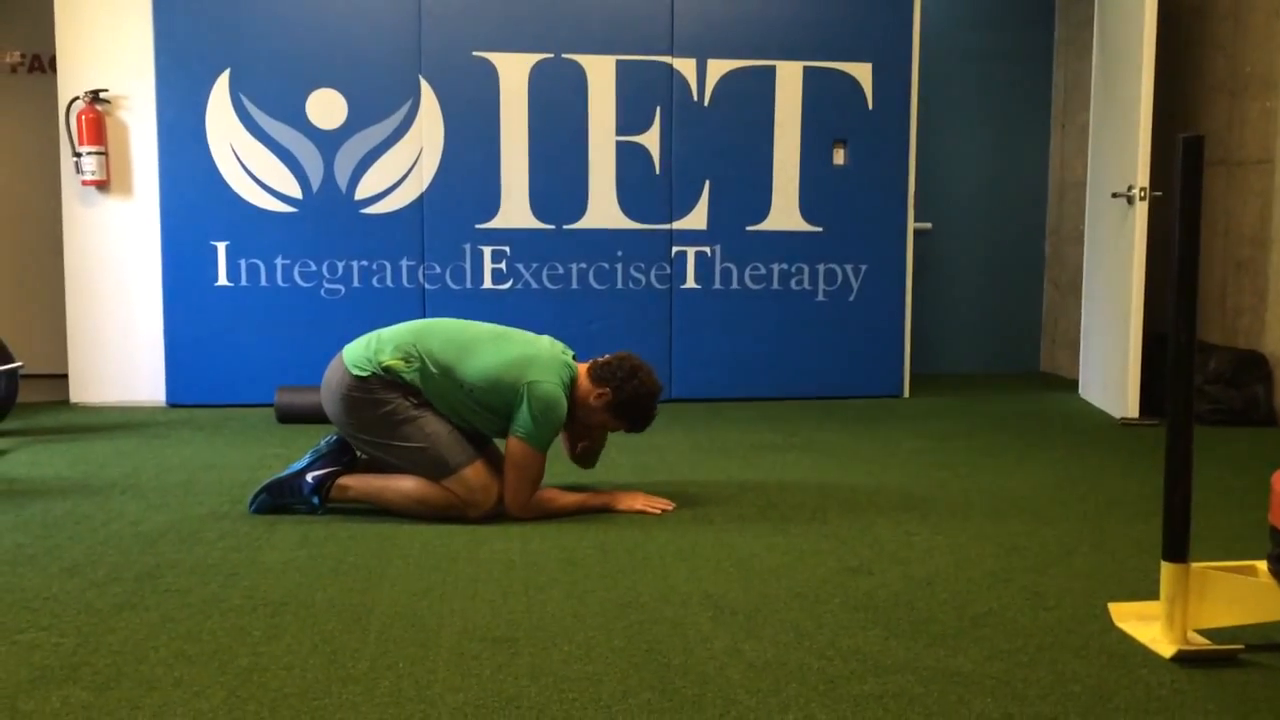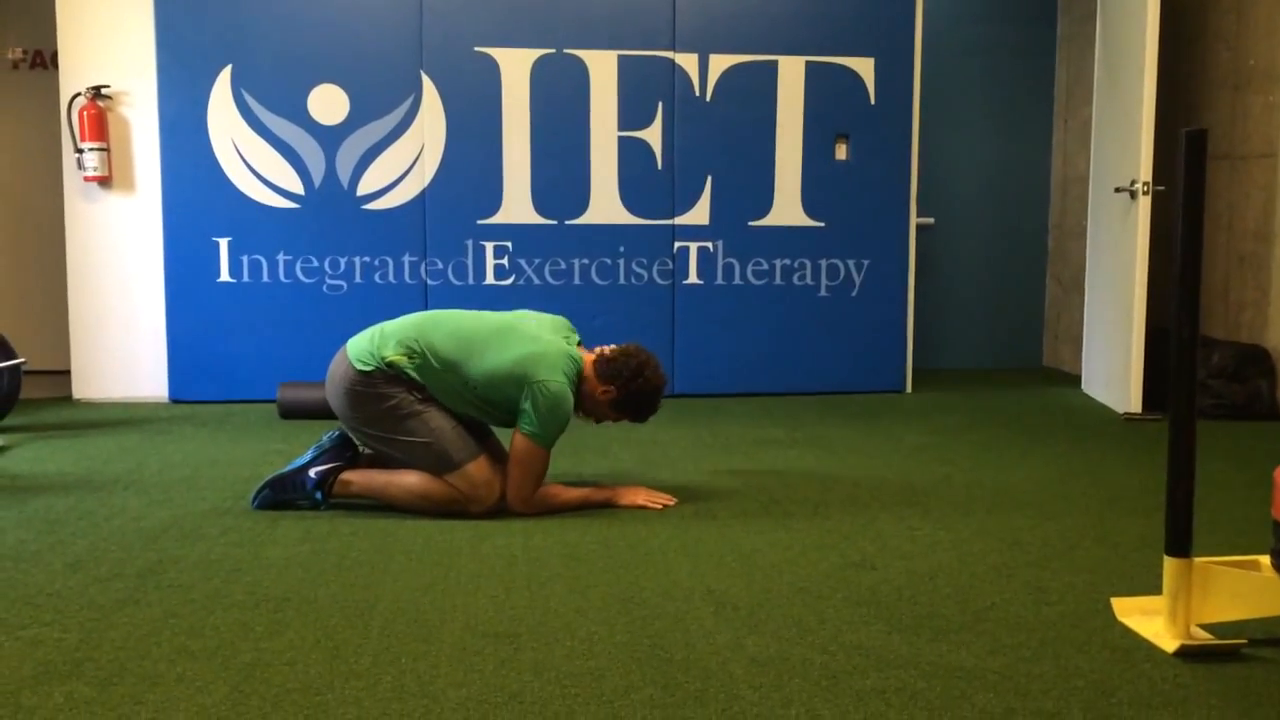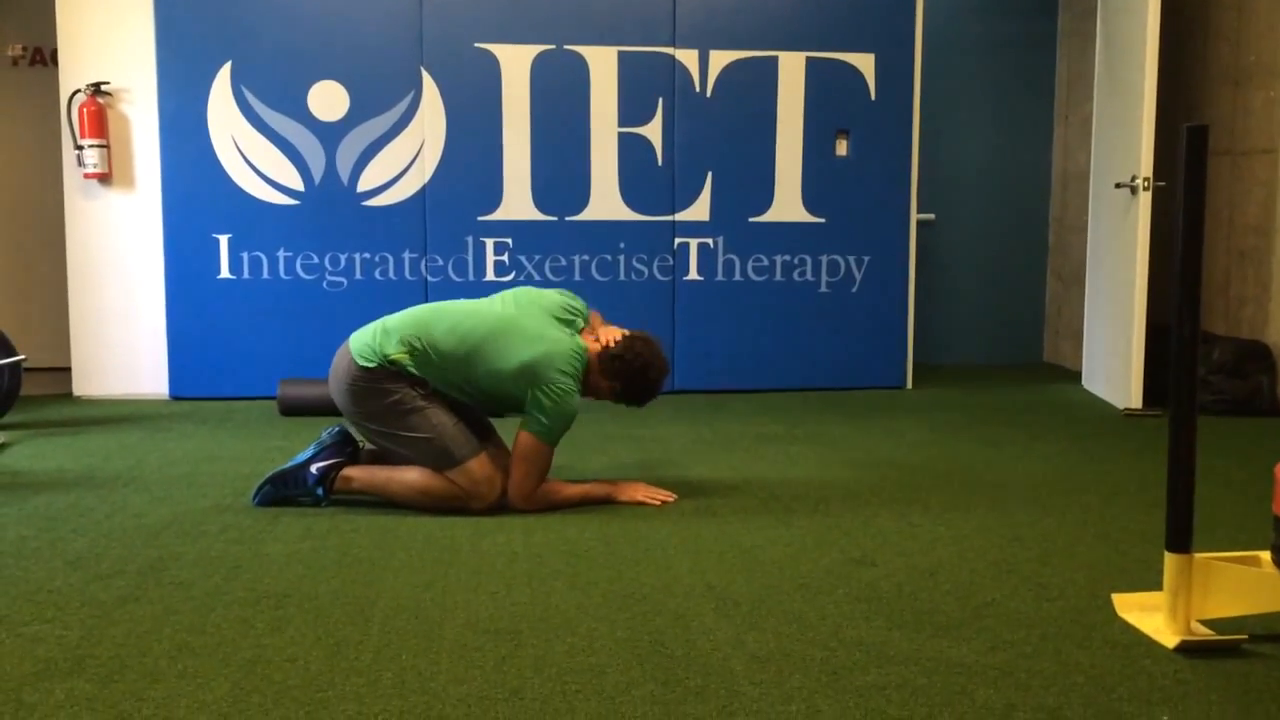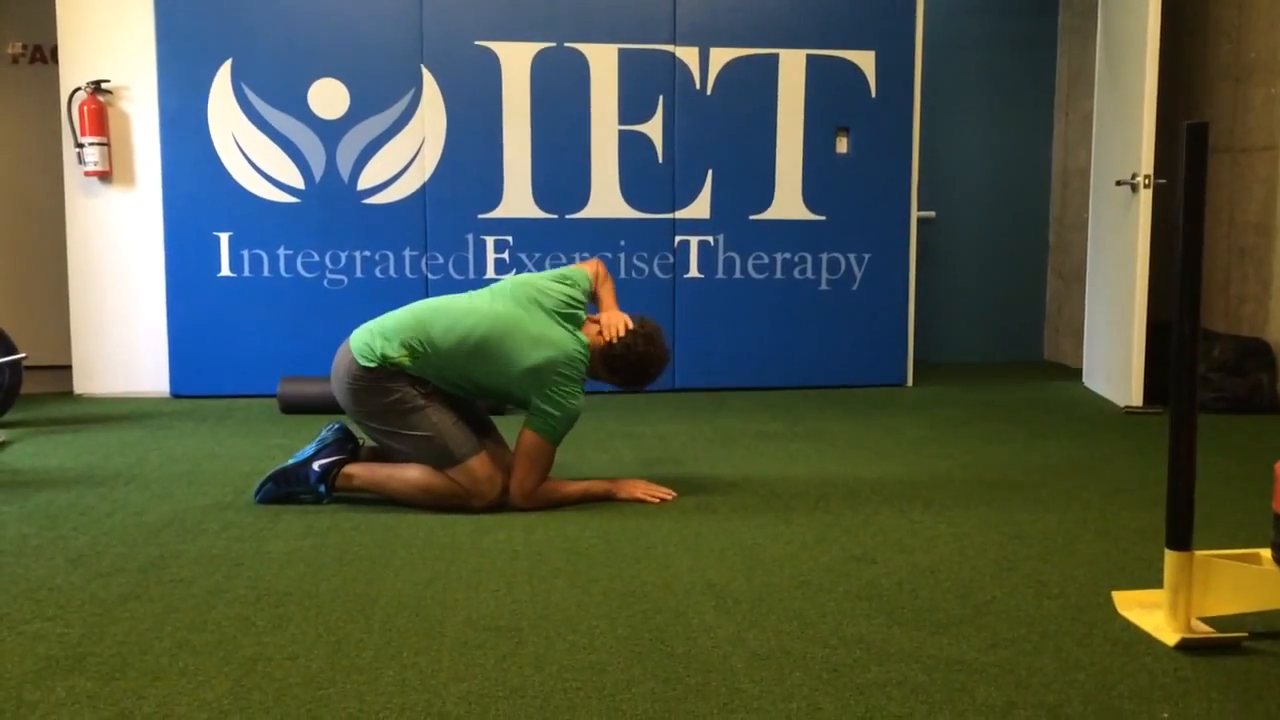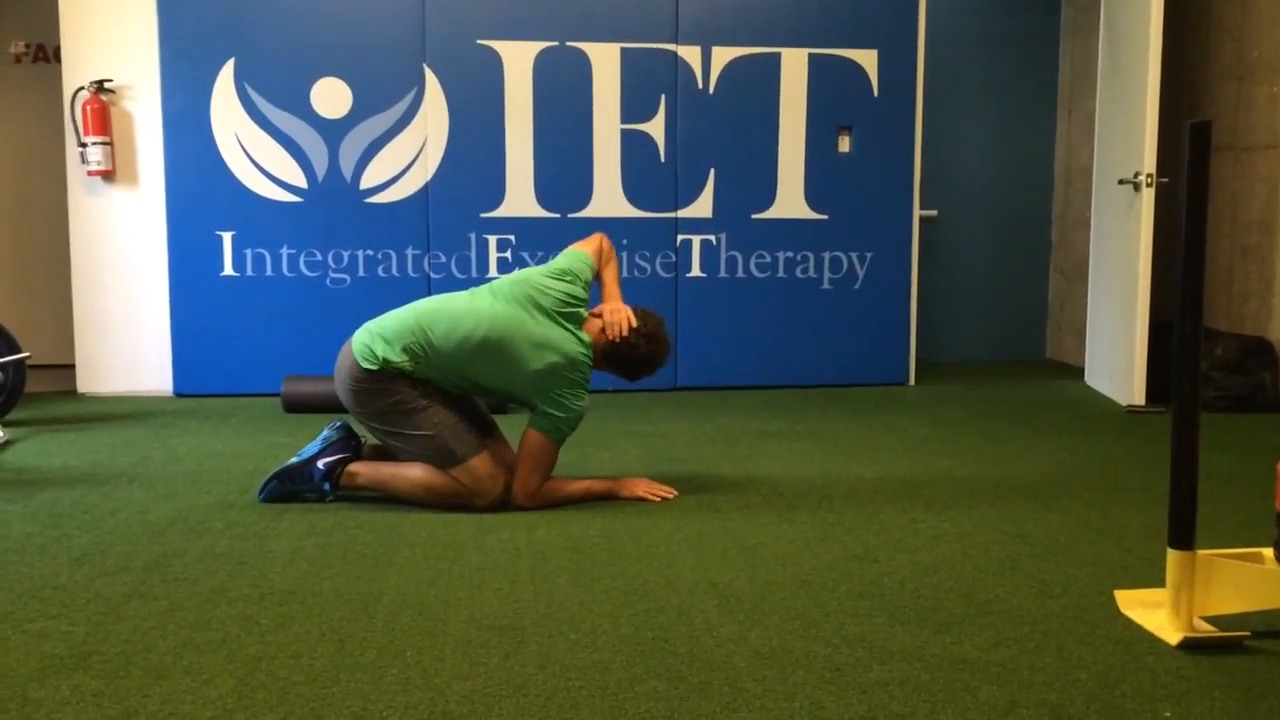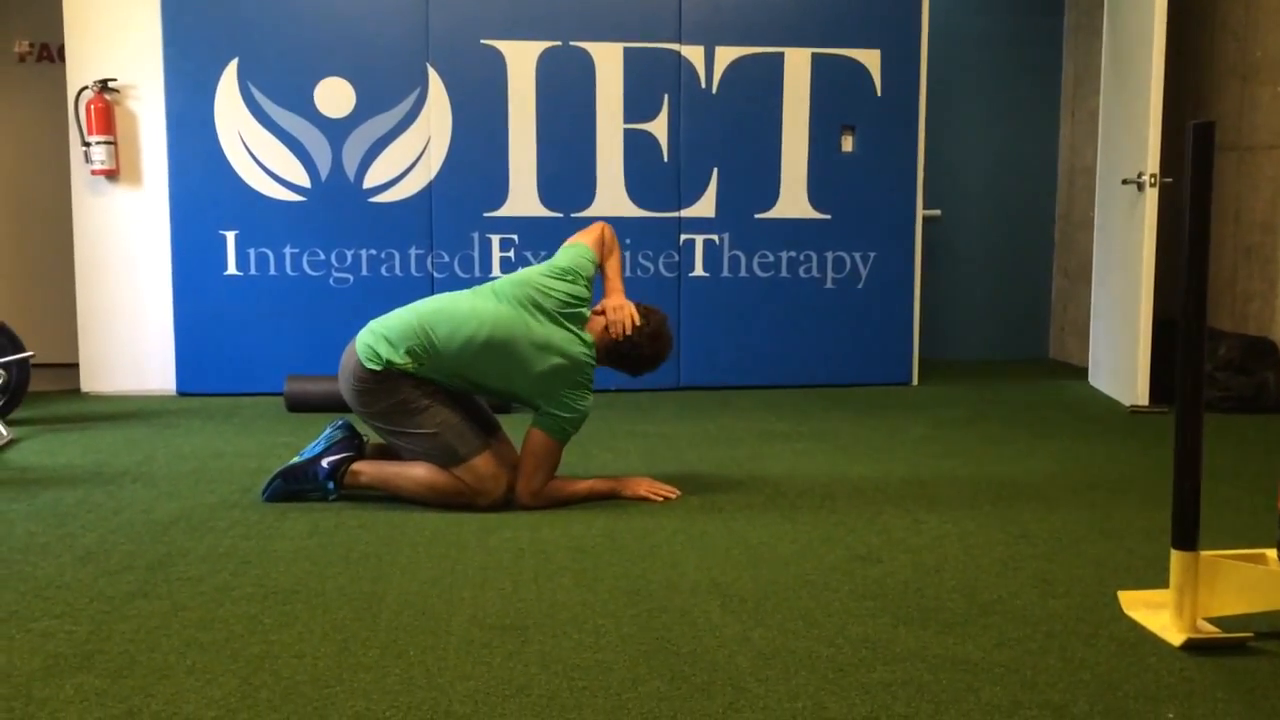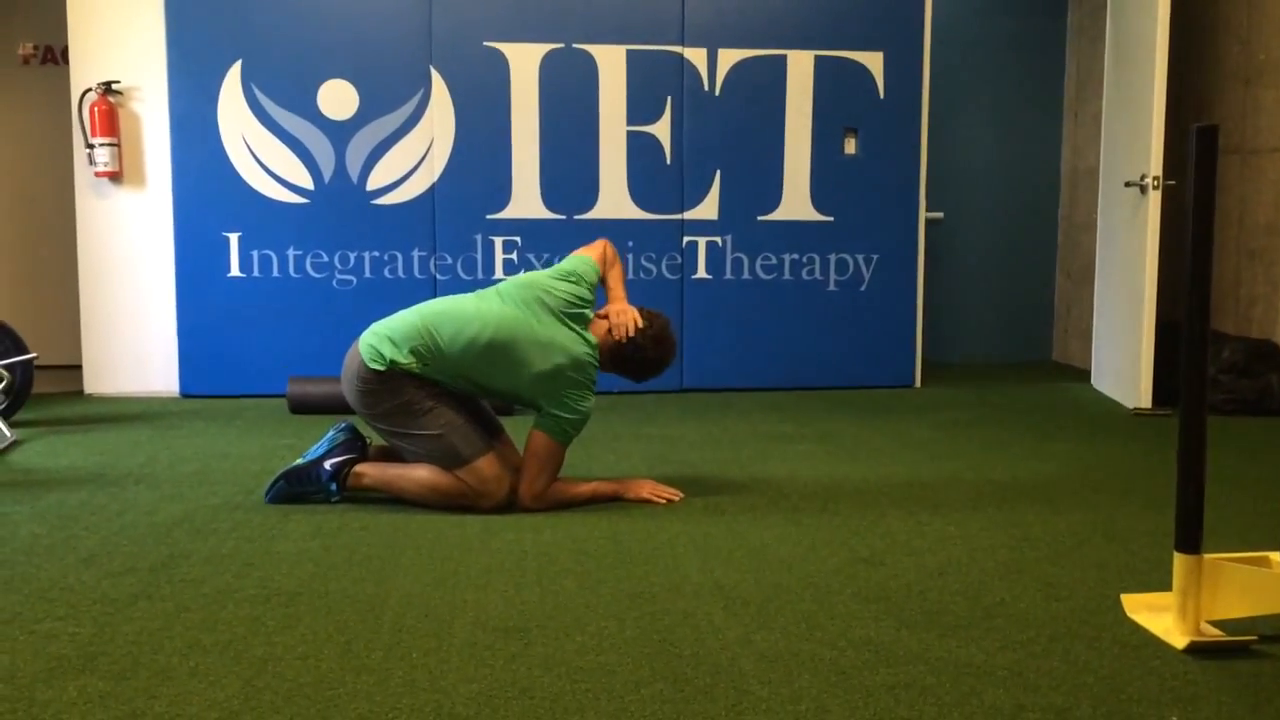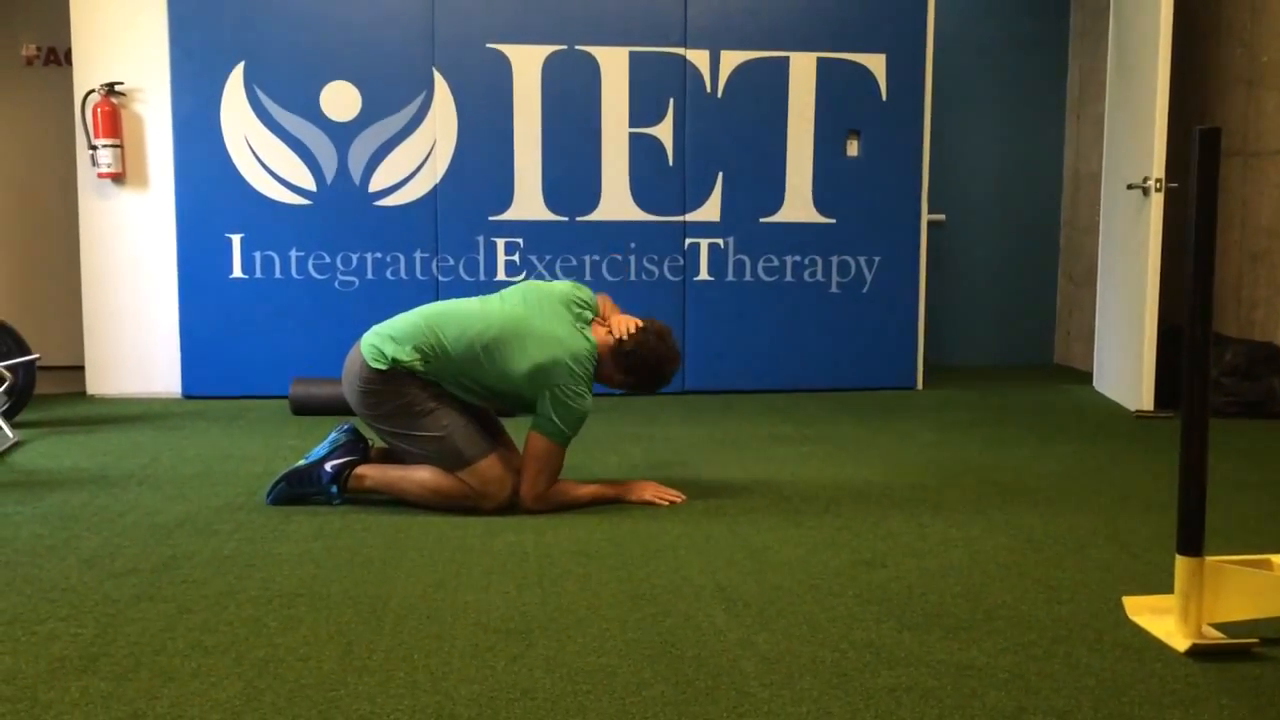
dt=0.2s
person 1, frame 1
left shoulder: (559, 355)
right shoulder: (546, 391)
left elbow: (584, 460)
right elbow: (519, 502)
left wrist: (596, 426)
right wrist: (610, 500)
left hip: (371, 367)
right hip: (364, 385)
left knee: (494, 474)
right knee: (480, 497)
left ankle: (350, 460)
right ankle: (327, 485)
person 1, frame 2
left shoulder: (563, 332)
right shoulder: (553, 388)
left elbow: (584, 408)
right elbow: (522, 498)
left wrist: (604, 361)
right wrist: (611, 495)
left hip: (376, 360)
right hip: (368, 379)
left knee: (498, 471)
right knee: (483, 493)
left ankle: (354, 457)
right ankle: (330, 480)
person 1, frame 3
left shoulder: (566, 305)
right shoulder: (559, 386)
left elbow: (595, 320)
right elbow: (522, 494)
left wrist: (605, 331)
right wrist: (613, 491)
left hip: (377, 351)
right hip: (371, 374)
left knee: (498, 466)
right knee: (484, 489)
left ankle: (354, 453)
right ankle: (332, 476)
person 1, frame 4
left shoulder: (565, 291)
right shoulder: (563, 385)
left elbow: (598, 269)
right elbow: (523, 492)
left wrist: (610, 310)
right wrist: (613, 488)
left hip: (377, 348)
right hip: (373, 372)
left knee: (500, 465)
right knee: (486, 488)
left ankle: (355, 451)
right ankle: (334, 473)
person 1, frame 5
left shoulder: (565, 287)
right shoulder: (567, 387)
left elbow: (601, 243)
right elbow: (525, 492)
left wrist: (613, 298)
right wrist: (615, 487)
left hip: (380, 346)
right hip: (375, 372)
left knee: (502, 466)
right knee: (488, 487)
left ankle: (356, 450)
right ankle: (337, 472)
person 1, frame 6
left shoulder: (568, 286)
right shoulder: (571, 388)
left elbow: (601, 230)
right elbow: (529, 492)
left wrist: (615, 292)
right wrist: (619, 486)
left hip: (384, 345)
right hip: (379, 372)
left knee: (504, 465)
right knee: (491, 487)
left ankle: (360, 449)
right ankle: (341, 471)
person 1, frame 7
left shoulder: (570, 289)
right shoulder: (572, 389)
left elbow: (604, 248)
right elbow: (531, 494)
left wrist: (619, 298)
right wrist: (621, 488)
left hip: (388, 346)
right hip: (382, 373)
left knee: (506, 465)
right knee: (493, 488)
left ankle: (360, 449)
right ankle: (343, 474)
person 1, frame 8
left shoulder: (572, 298)
right shoulder: (570, 387)
left elbow: (603, 300)
right elbow: (533, 495)
left wrist: (615, 318)
right wrist: (622, 491)
left hip: (389, 351)
right hip: (383, 375)
left knee: (509, 467)
right knee: (496, 489)
left ankle: (363, 452)
right ankle: (345, 475)
